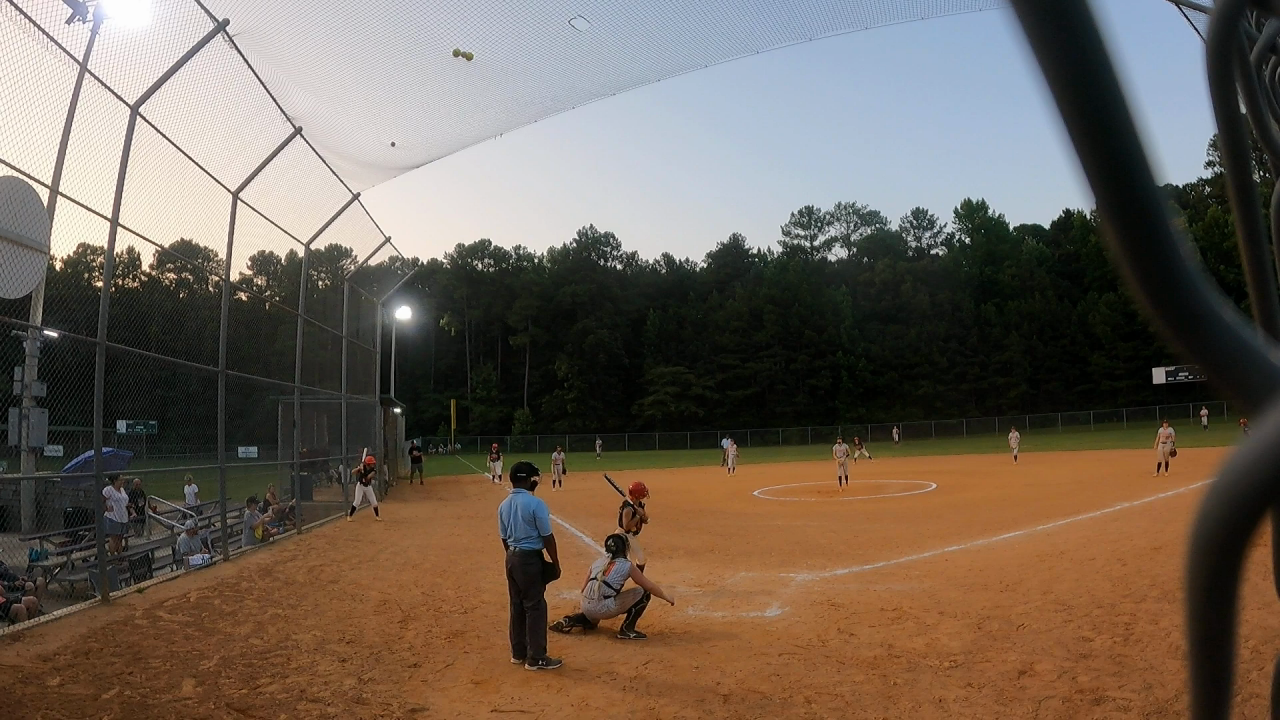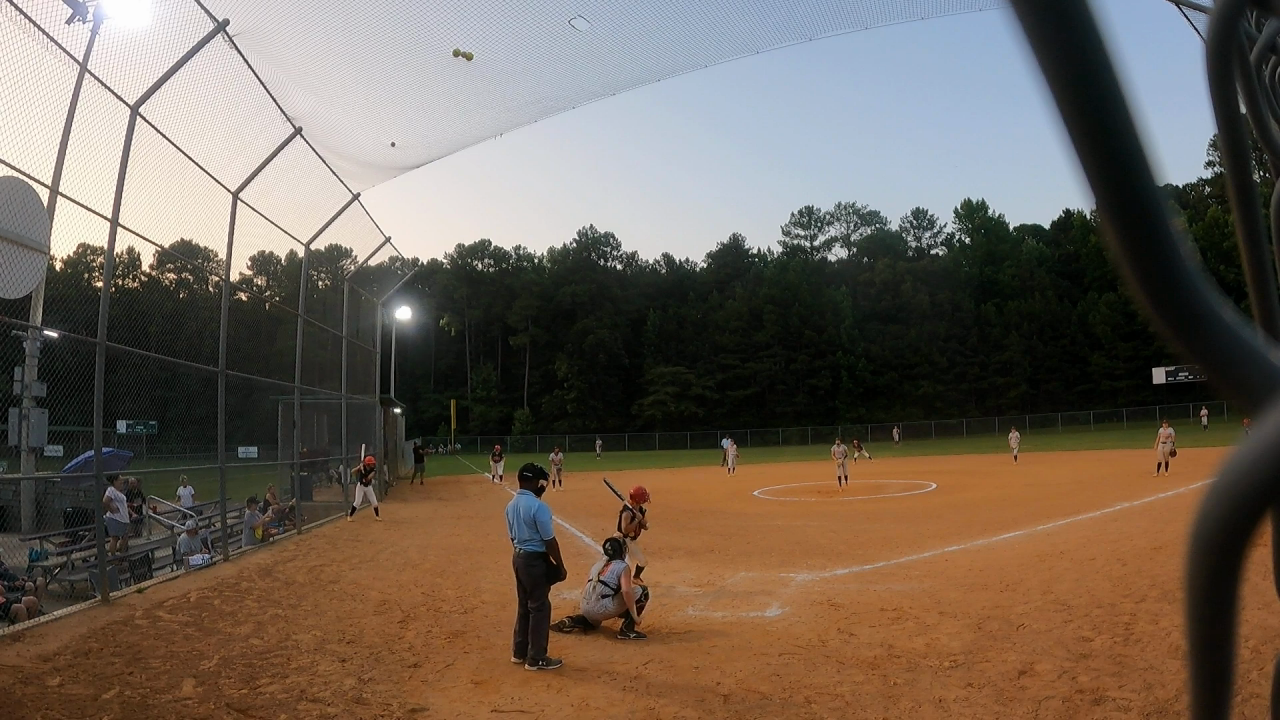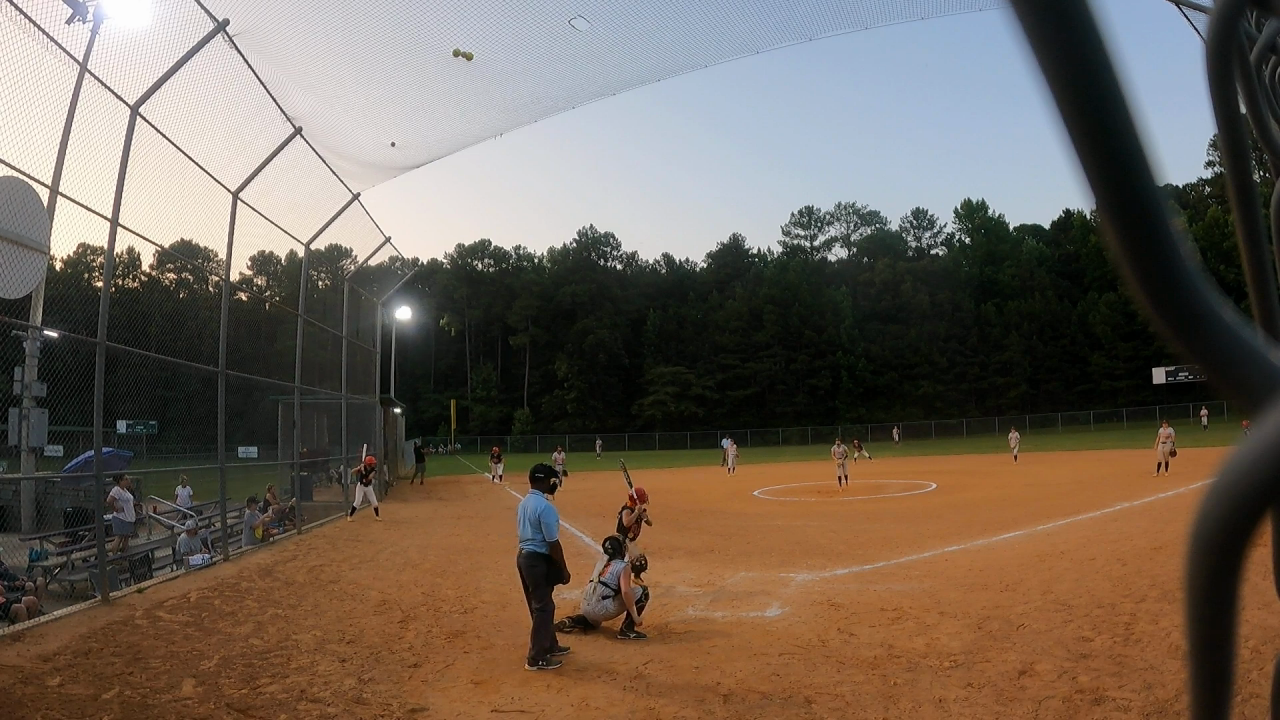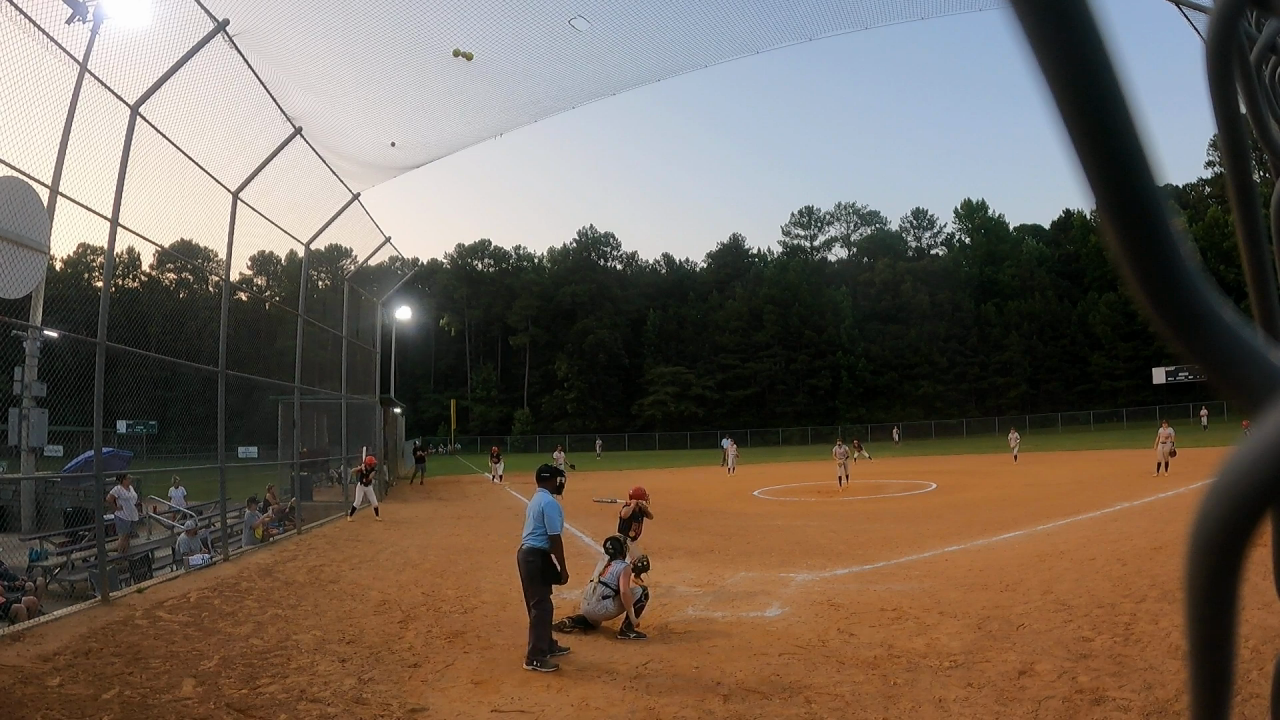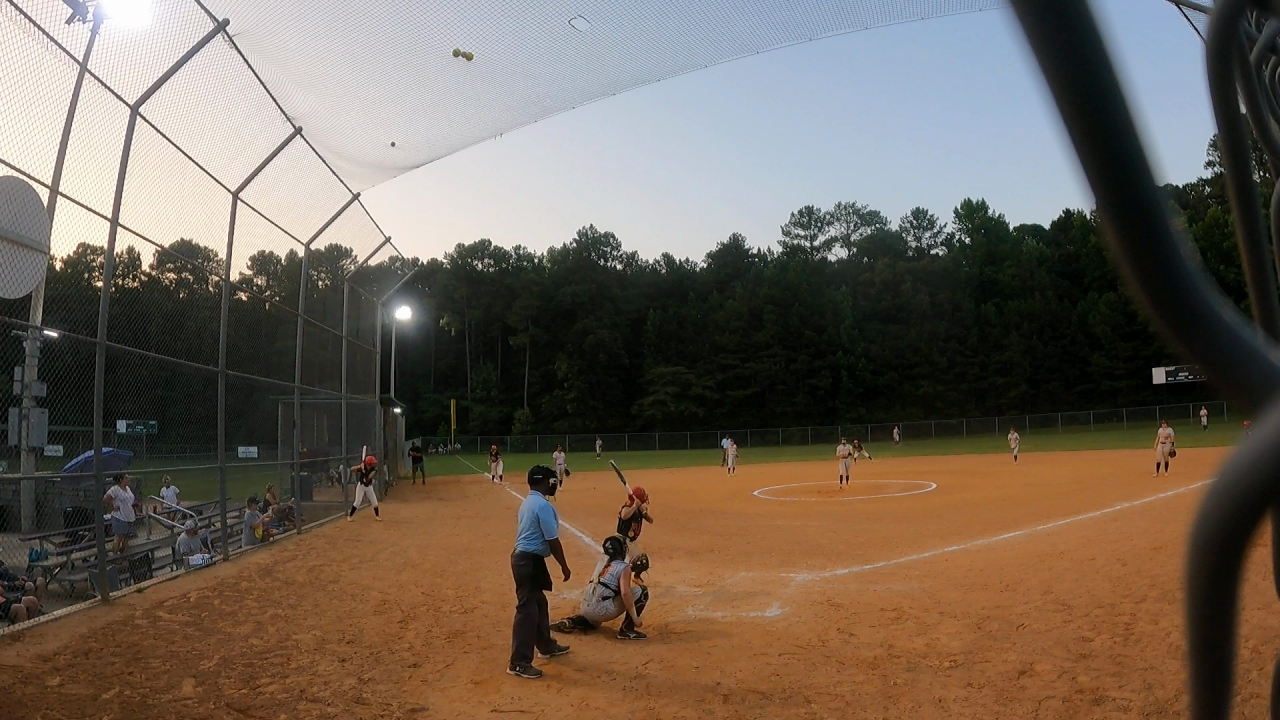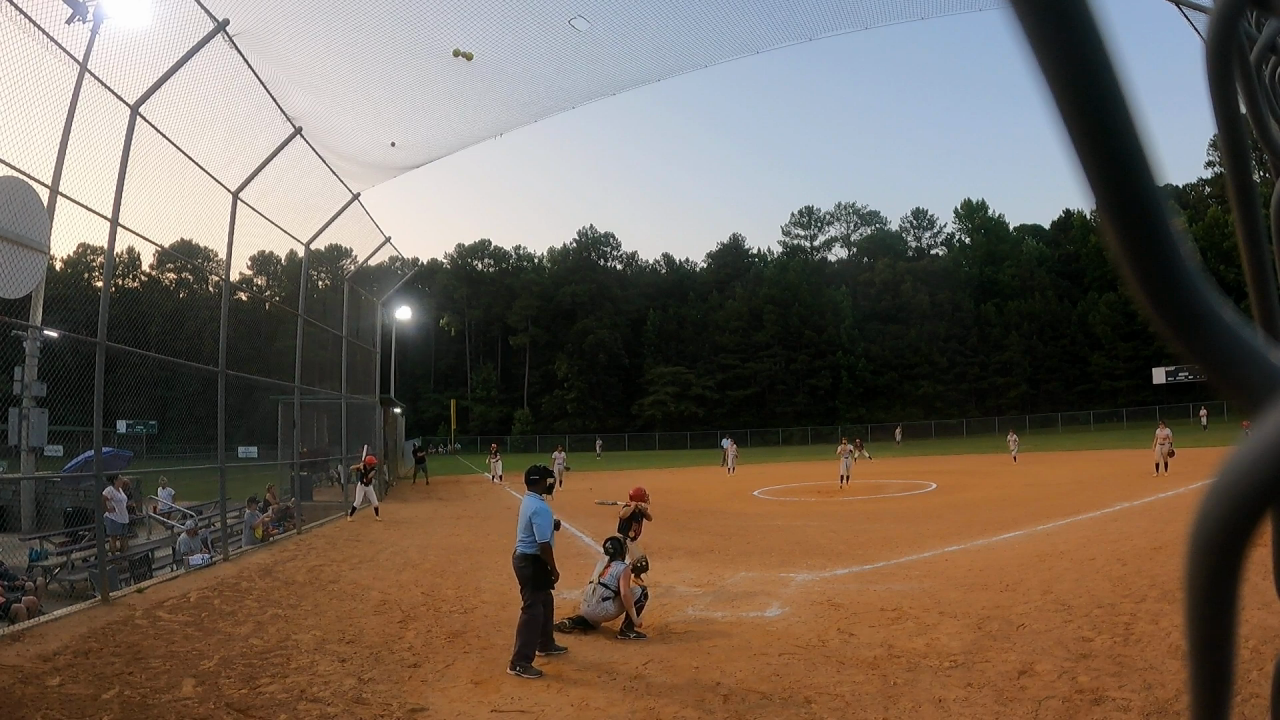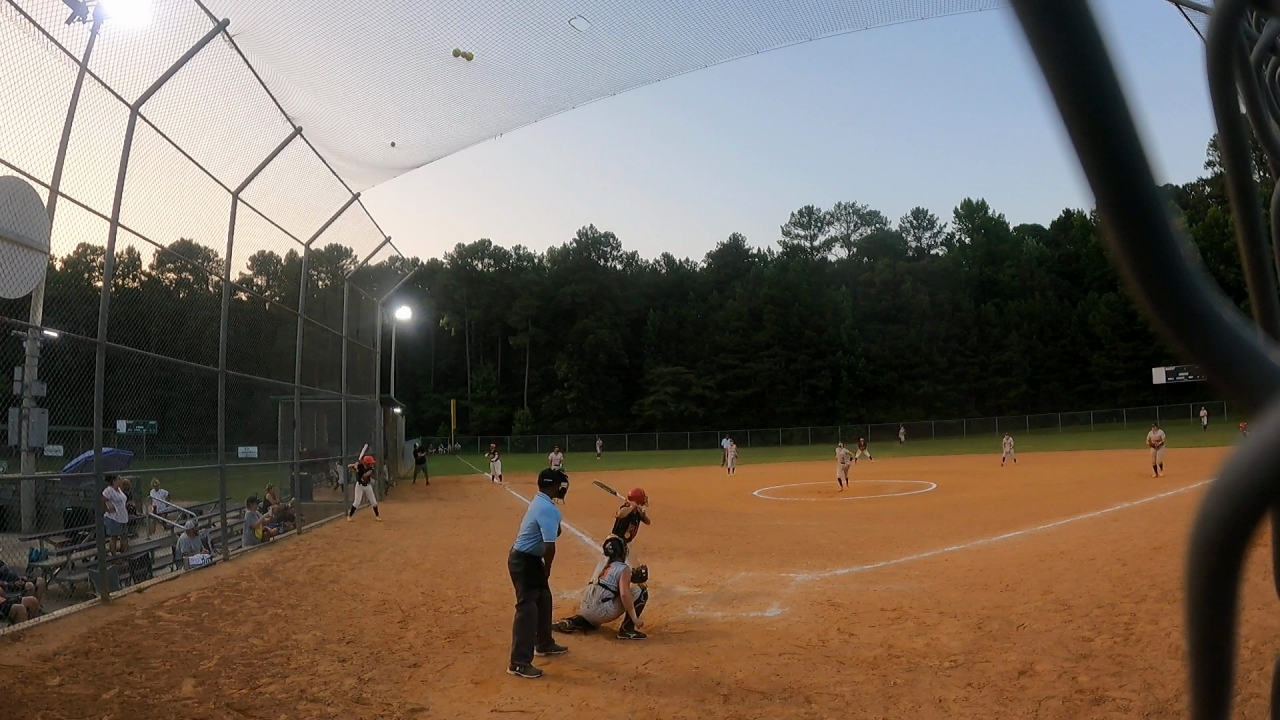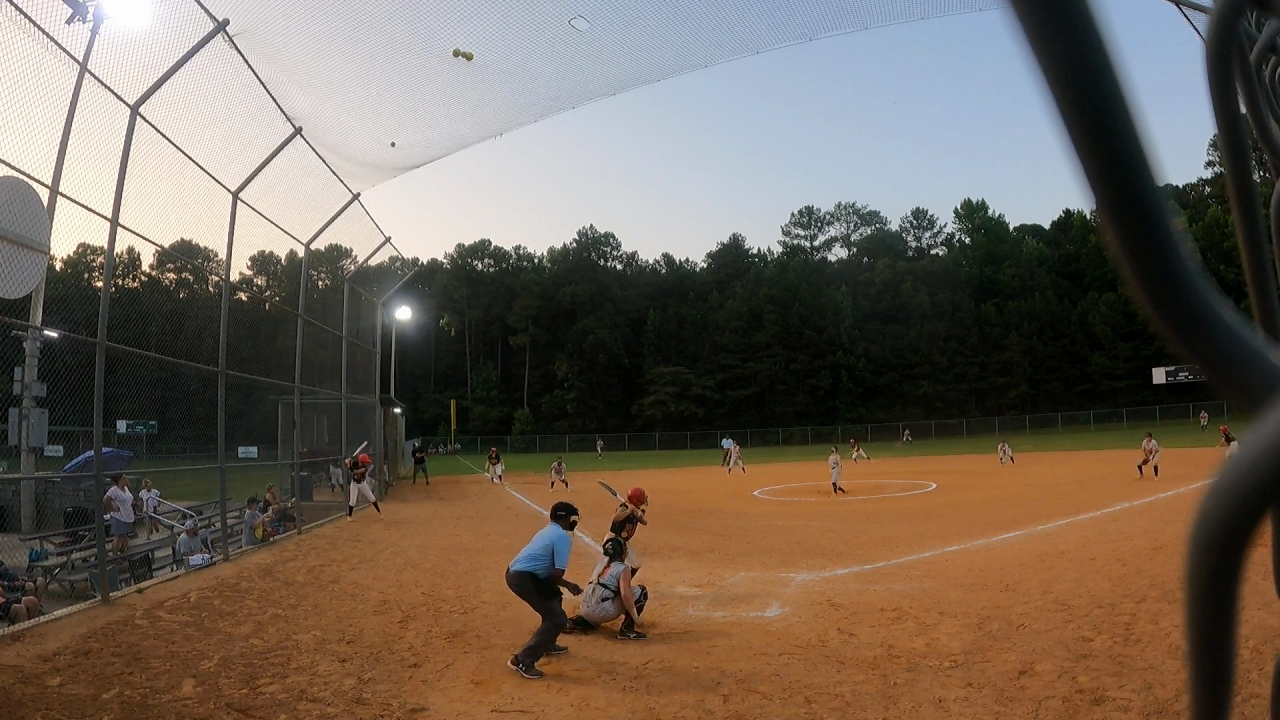
dt=0.5s
person 1, frame 1
left shoulder: (503, 506)
right shoulder: (535, 504)
left elbow: (504, 538)
right elbow: (547, 537)
right wrist: (555, 563)
left hip: (511, 558)
right hip: (530, 559)
left knee: (517, 606)
right knee: (536, 607)
left ankle: (519, 652)
right ankle: (536, 658)
person 1, frame 2
left shoulder: (511, 505)
right shoulder: (538, 506)
right elbow: (549, 540)
right wrist: (560, 566)
left hip: (518, 558)
right hip: (535, 560)
left knee: (524, 606)
right knee: (539, 608)
left ankle: (520, 651)
right ankle: (536, 658)
person 1, frame 3
left shoulder: (524, 503)
right shoulder: (545, 507)
right elbow: (553, 543)
right wrist: (564, 569)
left hip: (524, 556)
right hip: (538, 560)
left knee: (539, 605)
right knee: (543, 608)
left ankle: (549, 646)
right ankle: (536, 658)
person 1, frame 4
left shoulder: (536, 500)
right shoulder: (550, 502)
right elbow: (554, 538)
left wrist: (556, 566)
right wrist: (563, 568)
left hip: (527, 554)
right hip: (537, 557)
left knee: (539, 604)
right knee: (541, 606)
left ankle: (547, 646)
right ankle: (535, 657)
person 1, frame 5
left shoulder: (528, 502)
right shoulder: (543, 506)
right elbow: (552, 541)
right wrist: (564, 566)
left hip: (523, 557)
right hip: (530, 561)
left knee: (539, 604)
right knee: (527, 609)
left ankle: (546, 646)
right ankle: (518, 663)
person 1, frame 6
left shoulder: (529, 501)
right shoulder: (540, 507)
right elbow: (544, 544)
left wrist: (551, 526)
right wrist: (553, 568)
left hip: (526, 557)
right hip: (532, 561)
left knee: (545, 601)
right knee: (532, 609)
left ankle: (545, 644)
right ankle: (519, 663)
person 1, frame 7
left shoulder: (539, 501)
right shoulder: (549, 508)
right elbow: (549, 545)
left wrist: (553, 538)
right wrist: (547, 568)
left hip: (527, 557)
right hip: (524, 560)
left knee: (544, 600)
right knee: (527, 609)
left ankle: (544, 645)
right ankle: (518, 663)
person 1, frame 8
left shoulder: (547, 531)
right shoulder: (562, 536)
right elbow: (559, 572)
left wrist: (567, 585)
left hip: (516, 573)
right hip: (524, 578)
left knee: (554, 598)
right knee: (557, 619)
left ankle: (547, 644)
right ankle: (522, 660)
